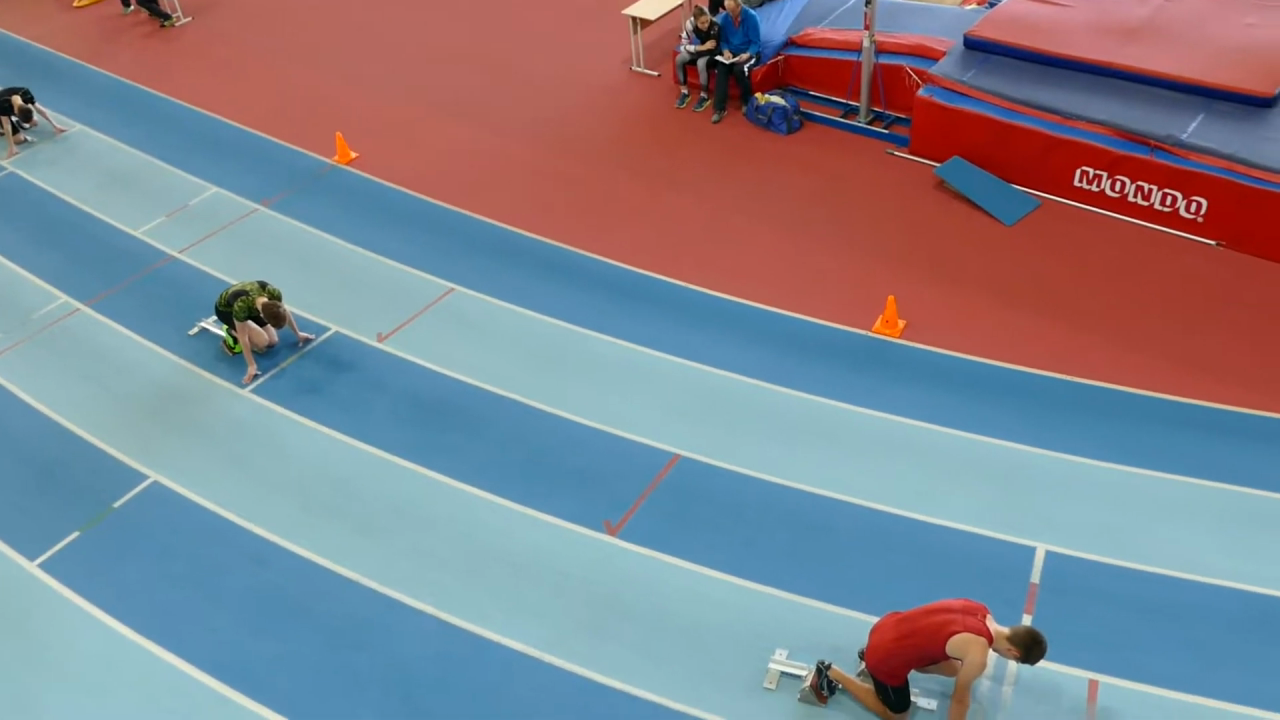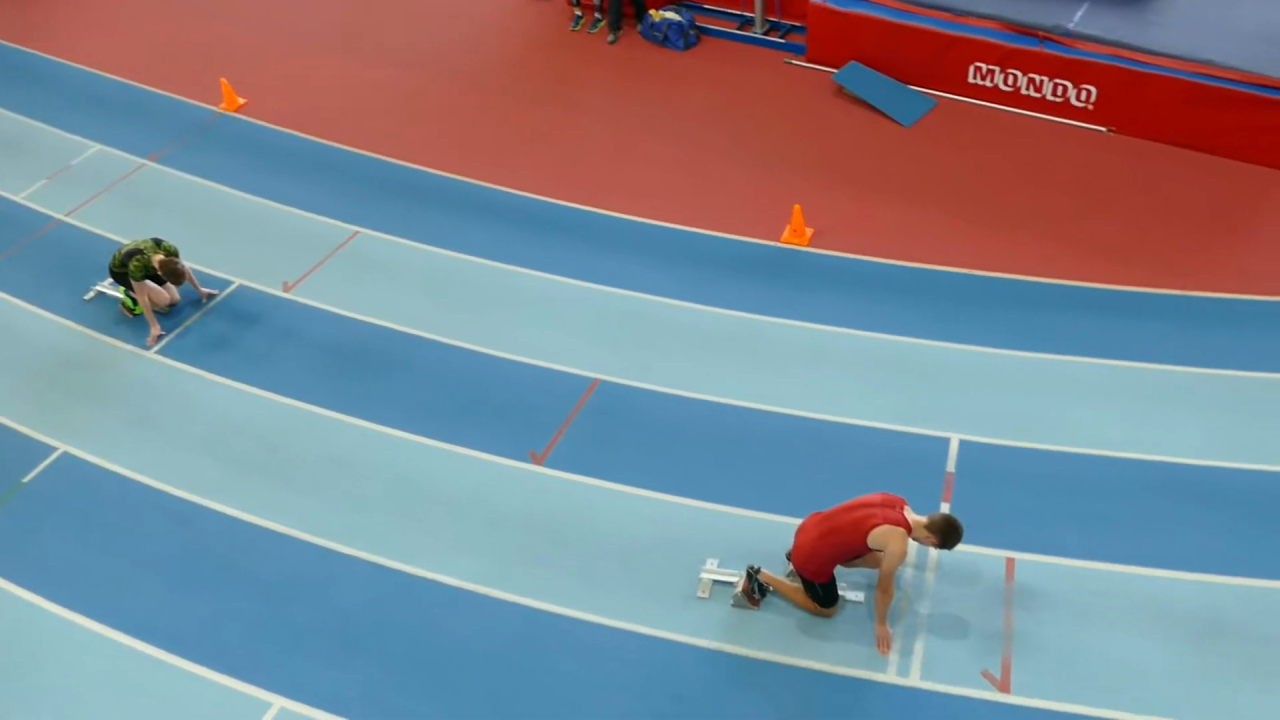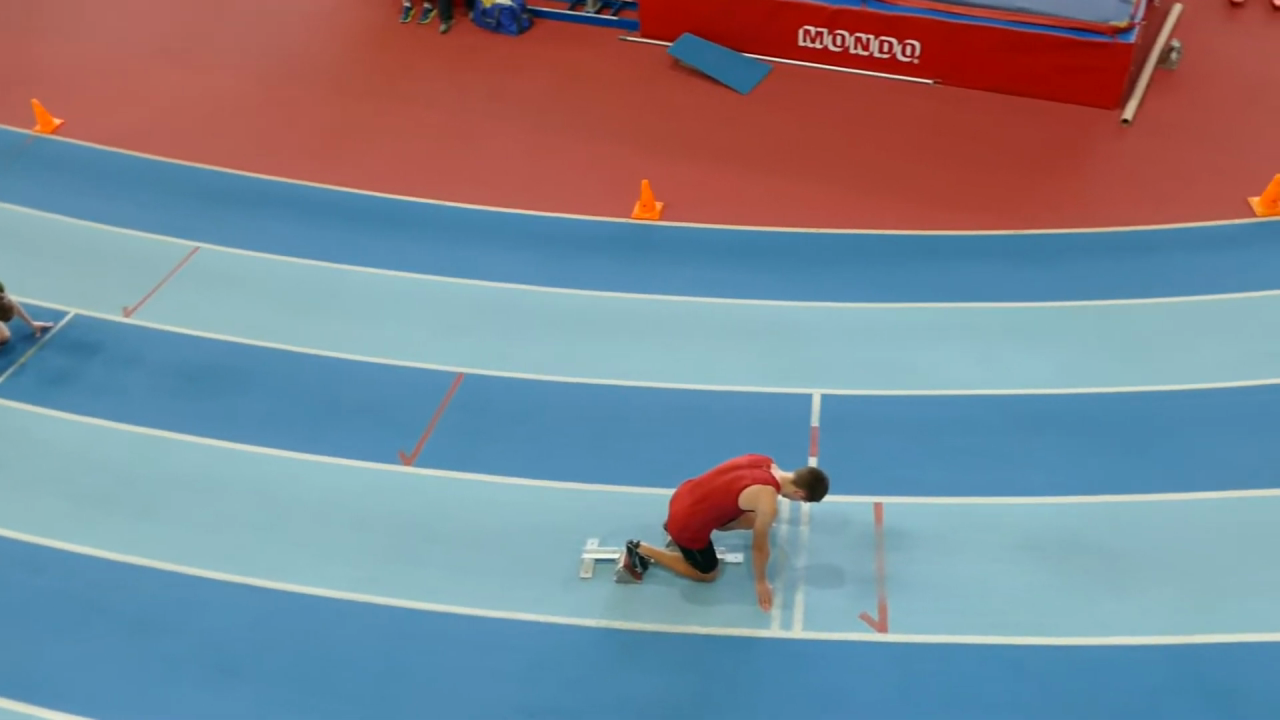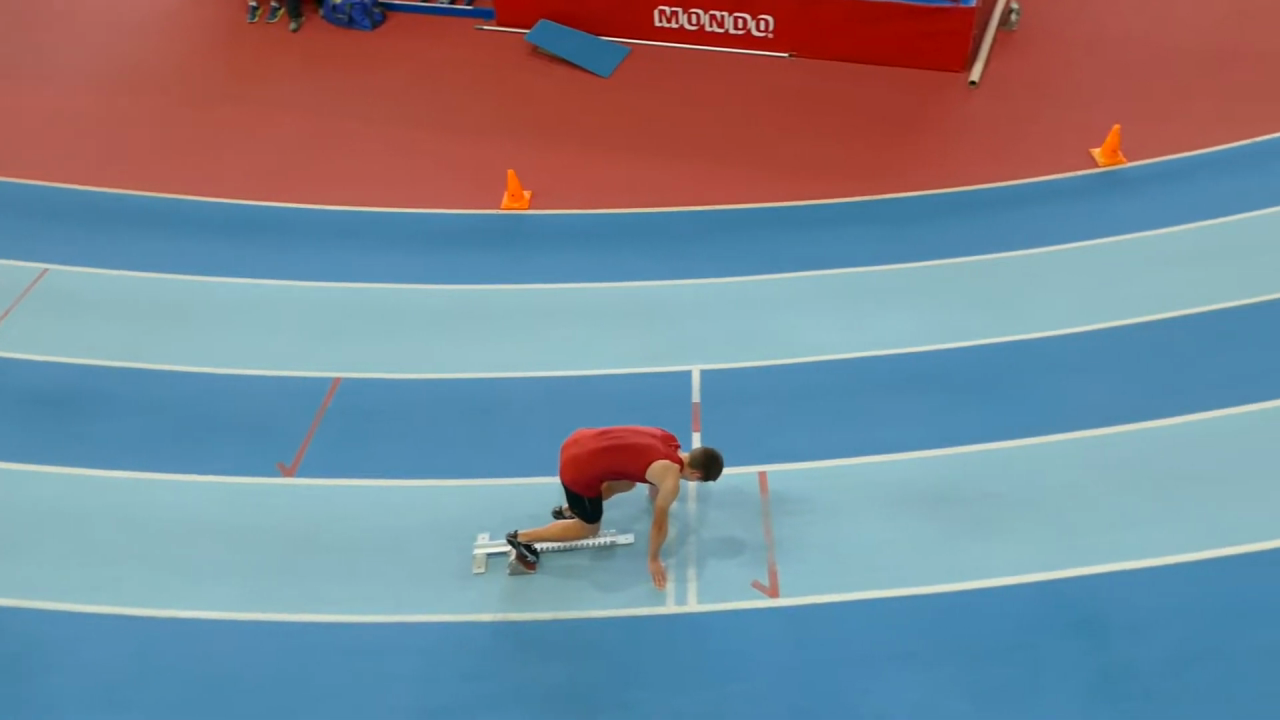
dt=1s
person 1, frame 1
left shoulder: (982, 612)
right shoulder: (978, 655)
right elbow: (960, 698)
left wrist: (964, 672)
left hip: (889, 625)
right hip: (885, 656)
left knee: (952, 669)
right ankle: (831, 673)
person 1, frame 2
left shoulder: (900, 504)
right shoulder: (898, 545)
right elbow: (884, 589)
left wrist: (887, 562)
right wrist: (881, 624)
left hip: (812, 526)
right hip: (811, 556)
left knee: (876, 560)
right knee: (827, 609)
right ankle: (761, 577)
person 1, frame 3
left shoulder: (766, 463)
right shoulder: (768, 503)
right elbow: (760, 547)
left wrist: (761, 522)
right wrist: (761, 582)
left hip: (685, 495)
right hip: (686, 524)
left knee: (750, 519)
right knee: (708, 574)
right ankle: (641, 550)
person 1, frame 4
left shoulder: (670, 442)
right shoulder: (671, 480)
right elbow: (659, 524)
left wrist: (655, 494)
right wrist: (653, 560)
left hip: (579, 441)
right hip: (578, 468)
right knee: (590, 527)
left ankle: (567, 510)
right ankle: (521, 538)
